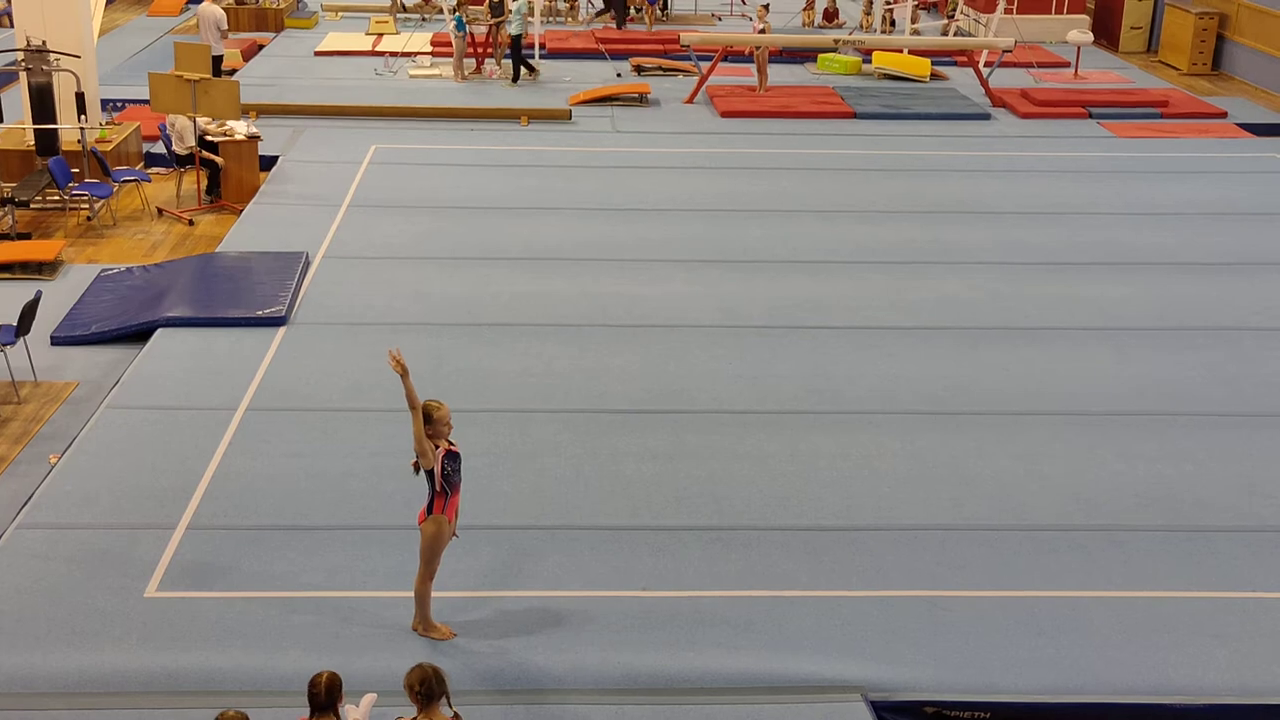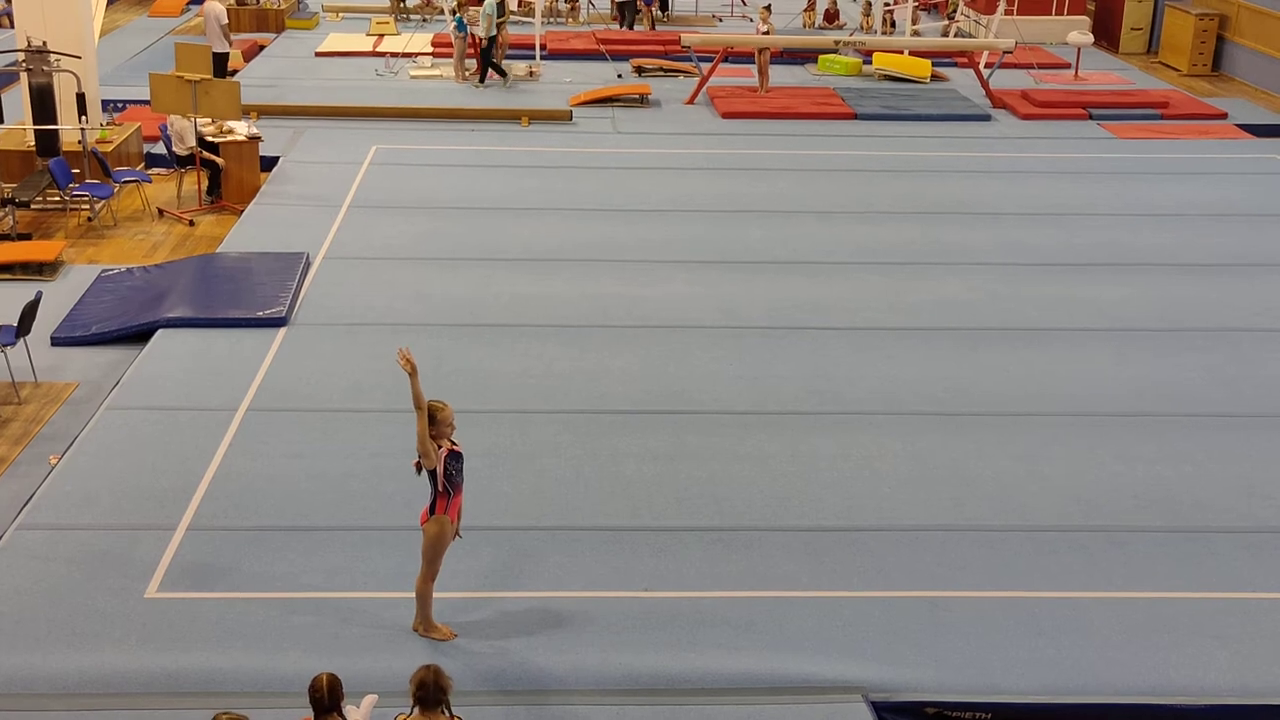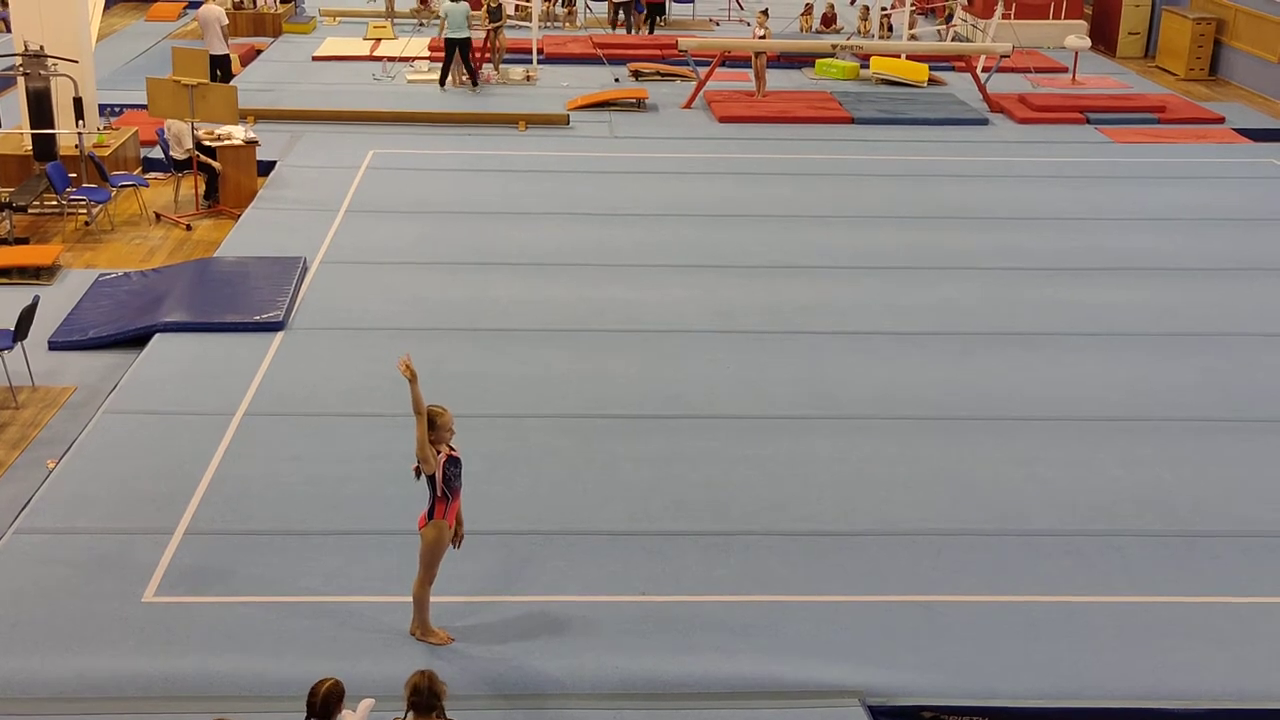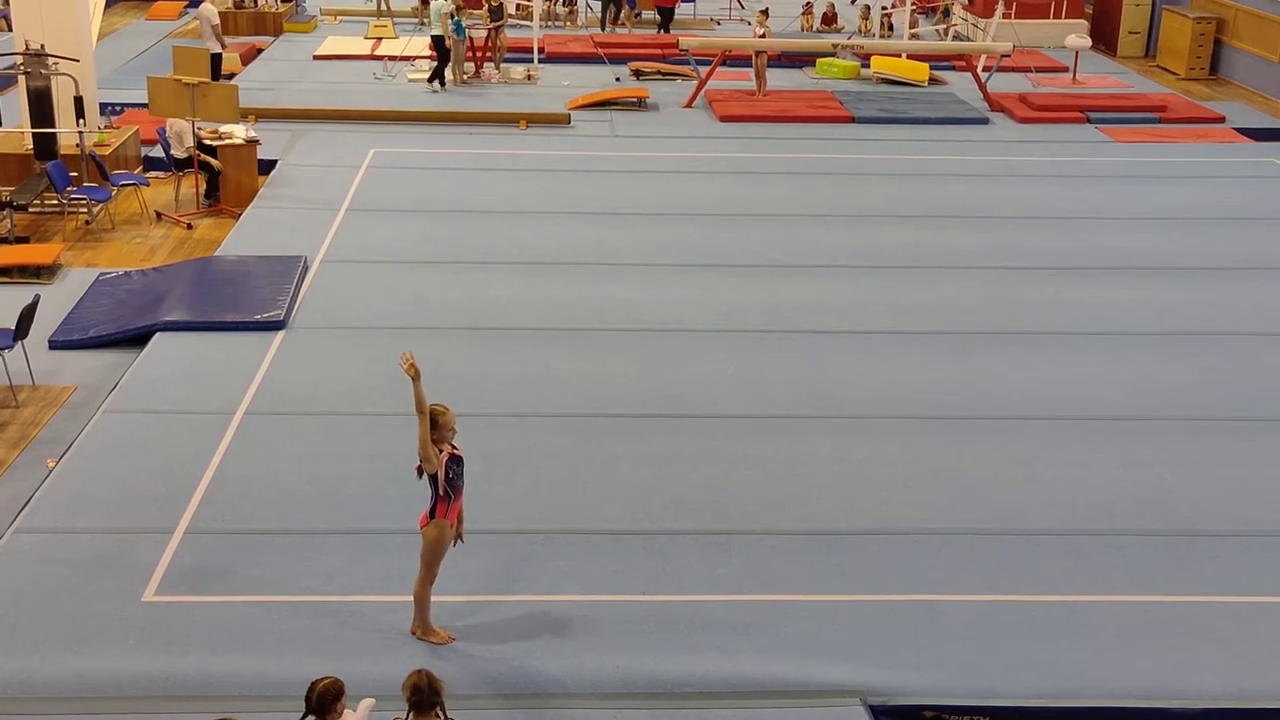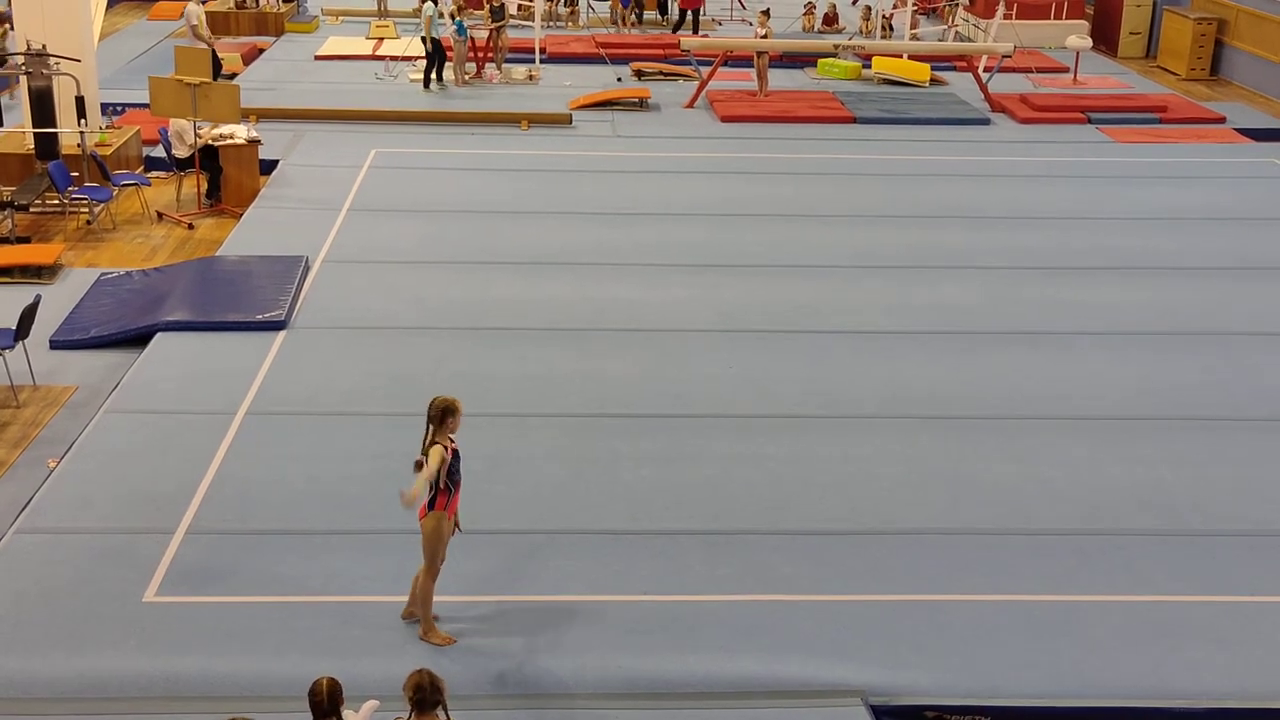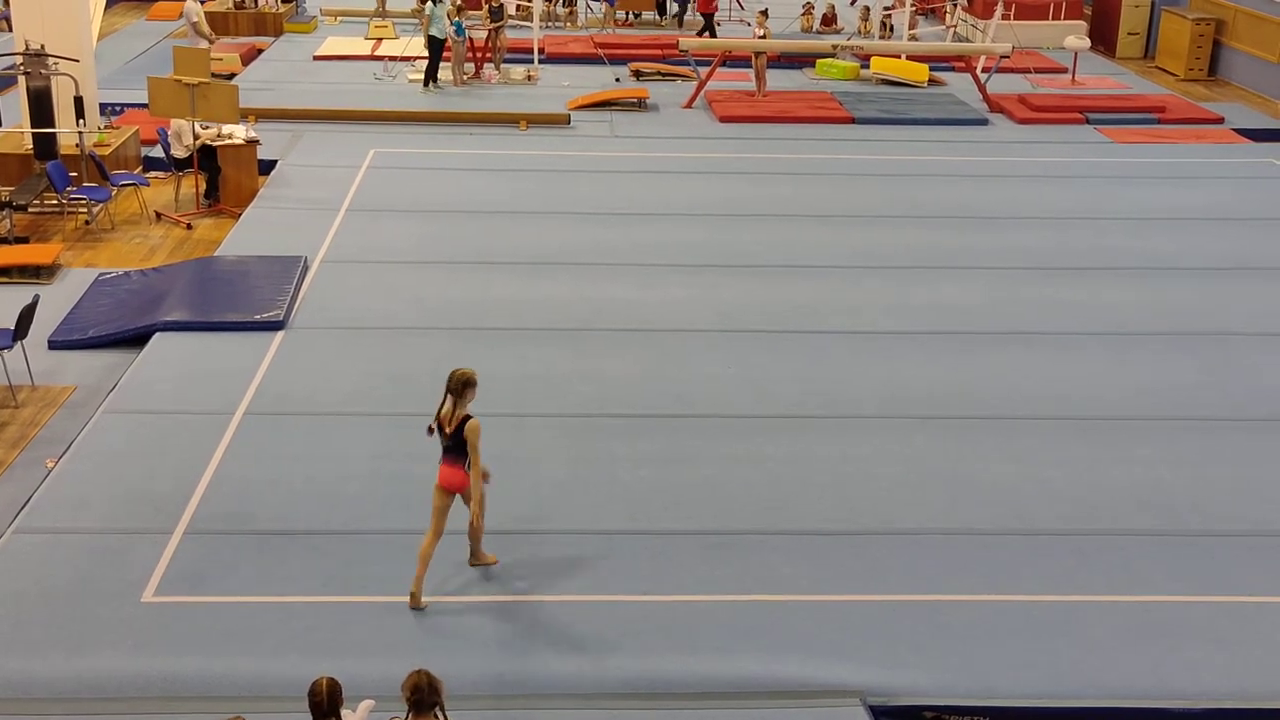
dt=0.7s
person 1, frame 1
left shoulder: (449, 446)
right shoulder: (427, 450)
right elbow: (415, 410)
left wrist: (454, 520)
right wrist: (404, 377)
left hip: (446, 516)
right hip: (435, 518)
left knee: (430, 570)
right knee: (427, 572)
left ankle: (421, 619)
right ankle: (424, 624)
person 1, frame 2
left shoulder: (452, 446)
right shoulder: (430, 450)
right elbow: (420, 410)
left wrist: (457, 519)
right wrist: (413, 376)
left hip: (448, 516)
right hip: (437, 518)
left knee: (431, 571)
right knee: (429, 572)
left ankle: (422, 619)
right ankle: (426, 624)
person 1, frame 3
left shoulder: (450, 452)
right shoulder: (428, 456)
right elbow: (419, 415)
left wrist: (459, 524)
right wrist: (413, 382)
left hip: (446, 521)
right hip: (434, 522)
left knee: (428, 576)
right knee: (426, 576)
left ankle: (419, 623)
right ankle: (422, 628)
person 1, frame 4
left shoulder: (453, 451)
right shoulder: (431, 455)
right elbow: (422, 414)
left wrist: (459, 522)
right wrist: (416, 381)
left hip: (447, 520)
right hip: (436, 522)
left knee: (430, 575)
right knee: (427, 576)
left ankle: (420, 623)
right ankle: (424, 628)
person 1, frame 5
left shoulder: (450, 442)
right shoulder: (438, 450)
right elbow: (429, 471)
left wrist: (454, 514)
right wrist: (416, 490)
left hip: (442, 510)
right hip: (435, 513)
left knee: (433, 564)
right knee: (431, 569)
left ankle: (412, 609)
right ankle: (427, 628)
person 1, frame 6
left shoulder: (441, 414)
right shoulder: (471, 424)
right elbow: (474, 462)
left wrist: (481, 469)
right wrist: (476, 500)
left hip: (444, 474)
right hip: (463, 477)
left knee: (434, 532)
right knee: (476, 517)
left ankle: (416, 589)
right ankle: (477, 555)
